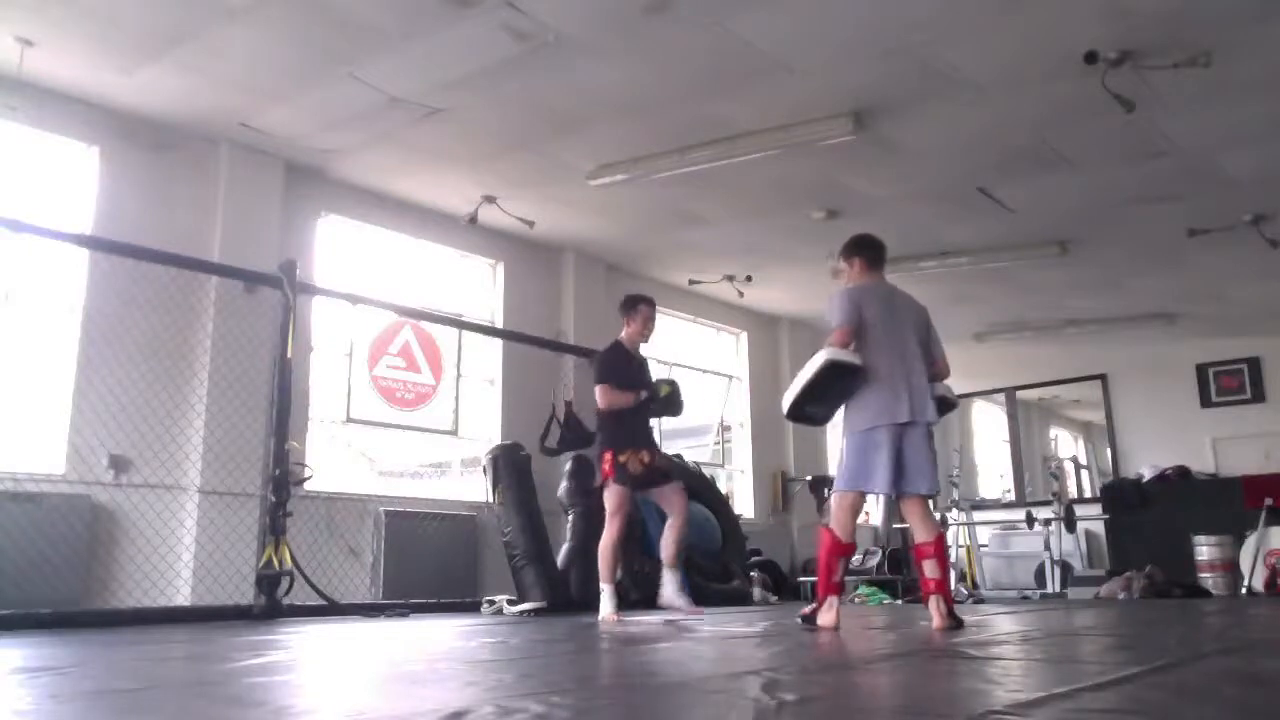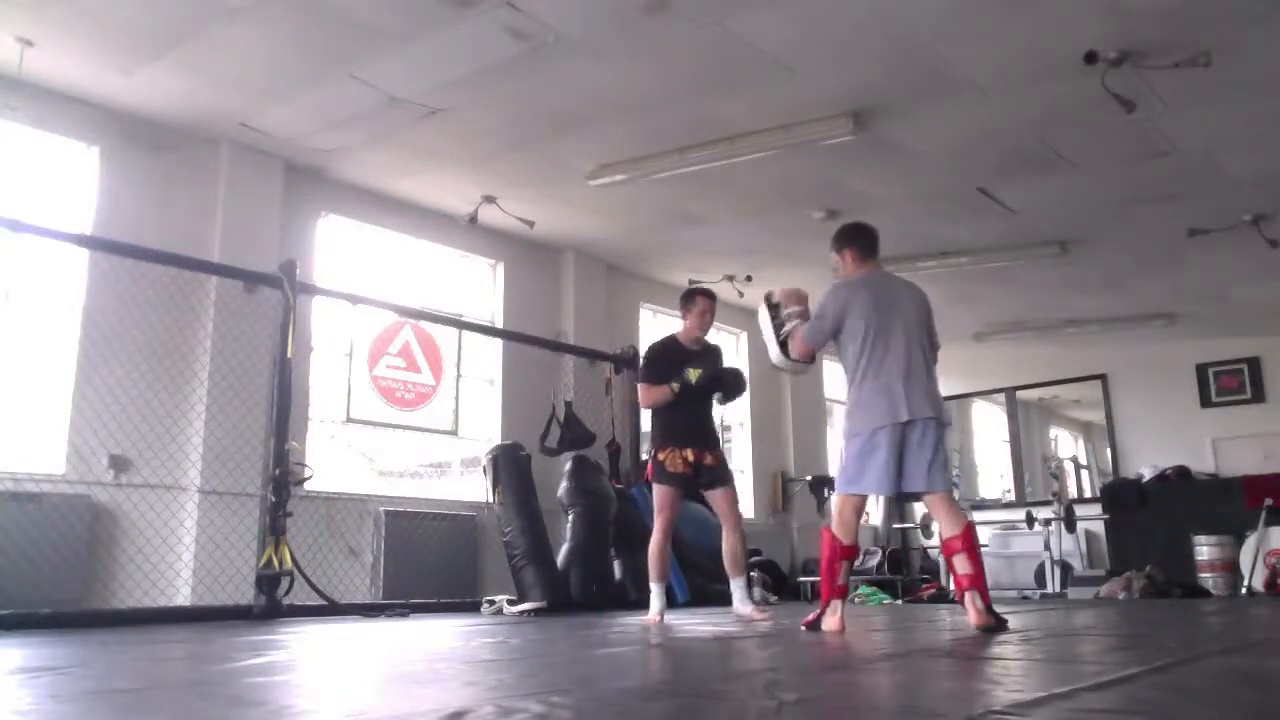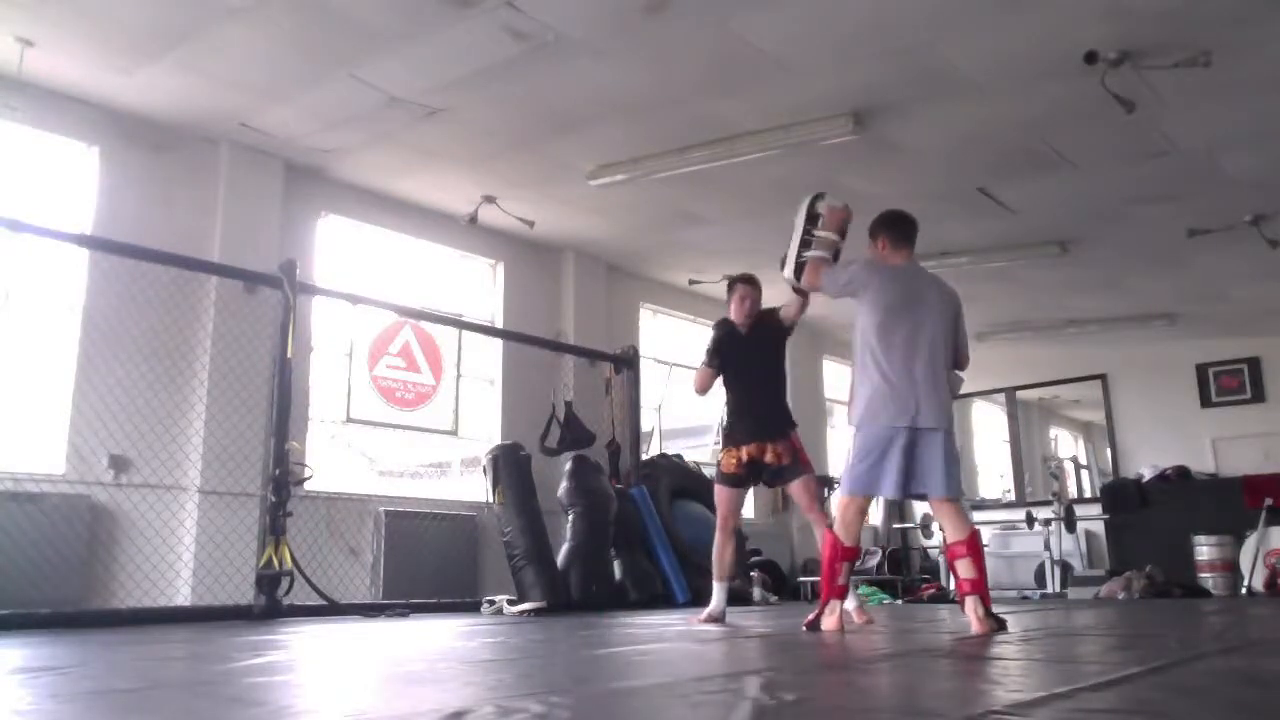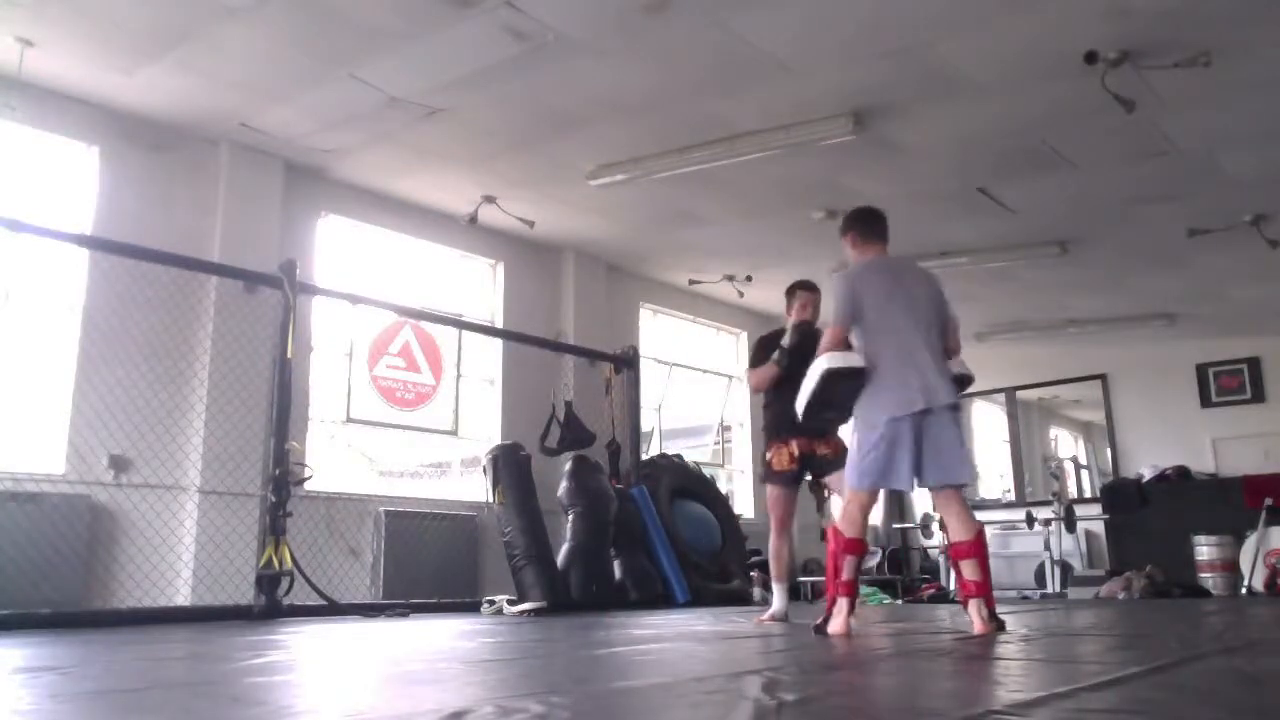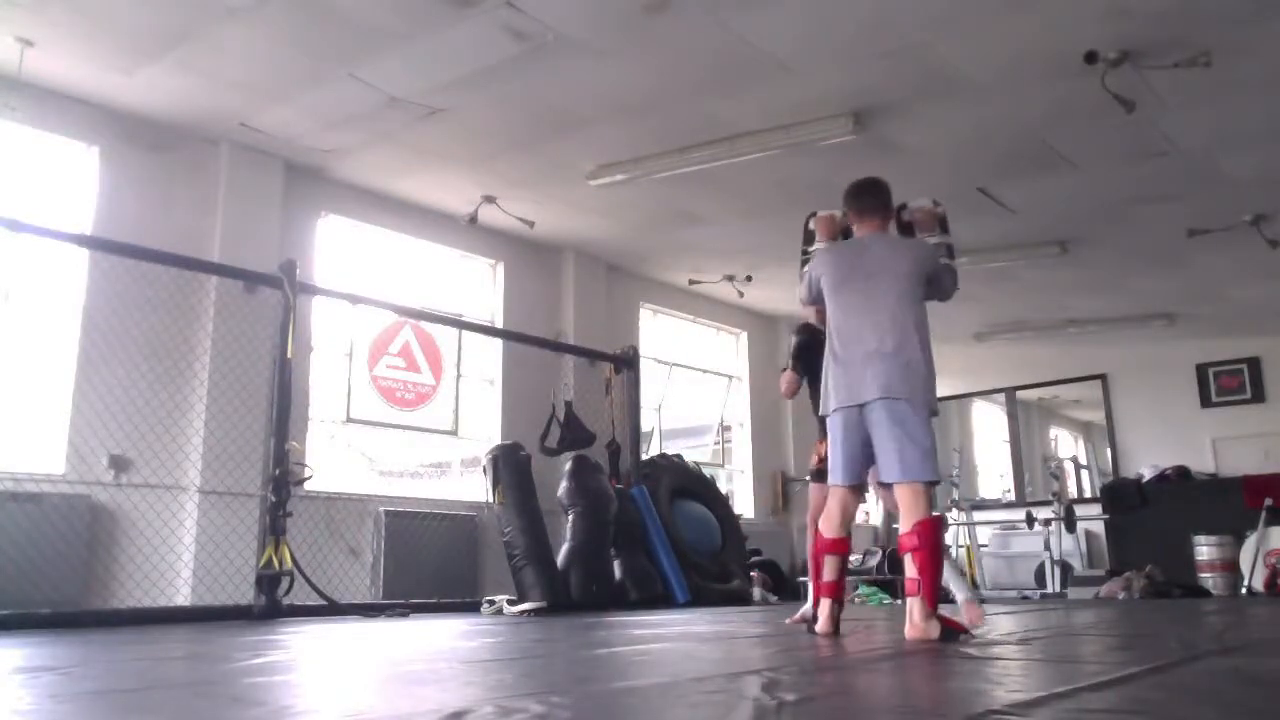
dt=1s
person 1, frame 1
left shoulder: (852, 295)
right shoulder: (915, 306)
left elbow: (841, 338)
right elbow: (941, 370)
left hip: (871, 413)
right hip: (917, 413)
left knee: (846, 505)
right knee: (917, 507)
left ankle: (828, 603)
right ankle: (940, 606)
person 1, frame 2
left shoulder: (844, 292)
right shoulder: (914, 293)
left elbow: (801, 351)
left wrist: (793, 311)
left hip: (871, 414)
right hip: (922, 410)
left knee: (846, 507)
right knee: (941, 501)
left ankle: (831, 610)
right ankle: (977, 603)
person 1, frame 3
left shoulder: (870, 273)
right shoulder: (945, 293)
left elbow: (809, 280)
right elbow: (960, 360)
left wrist: (828, 232)
left hip: (881, 415)
right hip: (933, 415)
left knee: (849, 508)
right knee: (948, 508)
left ankle: (830, 608)
right ankle: (978, 607)
person 1, frame 4
left shoulder: (851, 277)
right shoulder: (924, 278)
left elbow: (833, 343)
right elbow: (952, 345)
left wrist: (825, 361)
left hip: (883, 403)
right hip: (936, 397)
left knee: (856, 503)
right knee: (951, 500)
left ankle: (840, 610)
right ankle: (980, 607)
person 1, frame 5
left shoulder: (828, 259)
right shoulder: (916, 252)
left elbow: (812, 307)
right elbow: (946, 286)
right wrist: (934, 236)
left hip: (844, 391)
right hip: (901, 388)
left knee: (840, 496)
right knee: (911, 494)
left ankle: (825, 608)
right ankle: (920, 613)
person 2, frame 1
left shoulder: (638, 360)
right shoulder: (610, 356)
right elbow: (605, 400)
right wrist: (648, 394)
left hip: (644, 447)
right hip: (618, 450)
left knee: (679, 510)
right knee: (616, 522)
left ankle: (671, 589)
right ankle: (607, 602)
person 2, frame 2
left shoulder: (713, 353)
right shoulder: (660, 351)
right elbow: (645, 398)
left wrist: (731, 387)
right wrist: (683, 380)
left hip: (707, 447)
right hip: (670, 448)
left knee: (732, 521)
right knee: (663, 525)
left ankle: (741, 599)
right ankle: (657, 603)
person 2, frame 3
left shoulder: (771, 325)
right shoulder: (723, 340)
left elbow: (800, 305)
right elbow: (700, 387)
right wrist: (714, 350)
left hip: (779, 439)
right hip: (736, 442)
left knee: (816, 512)
right knee: (725, 523)
right ankle: (717, 604)
person 2, frame 4
right shoulder: (768, 343)
right elbow: (755, 383)
right wrist: (786, 350)
left hip: (823, 438)
right hip: (782, 442)
right knee: (779, 524)
right ankle: (779, 603)
person 2, frame 5
right shoulder: (809, 339)
right elbow: (787, 390)
right wrist: (797, 354)
right hip: (831, 438)
right knee: (815, 521)
right ankle: (815, 602)
